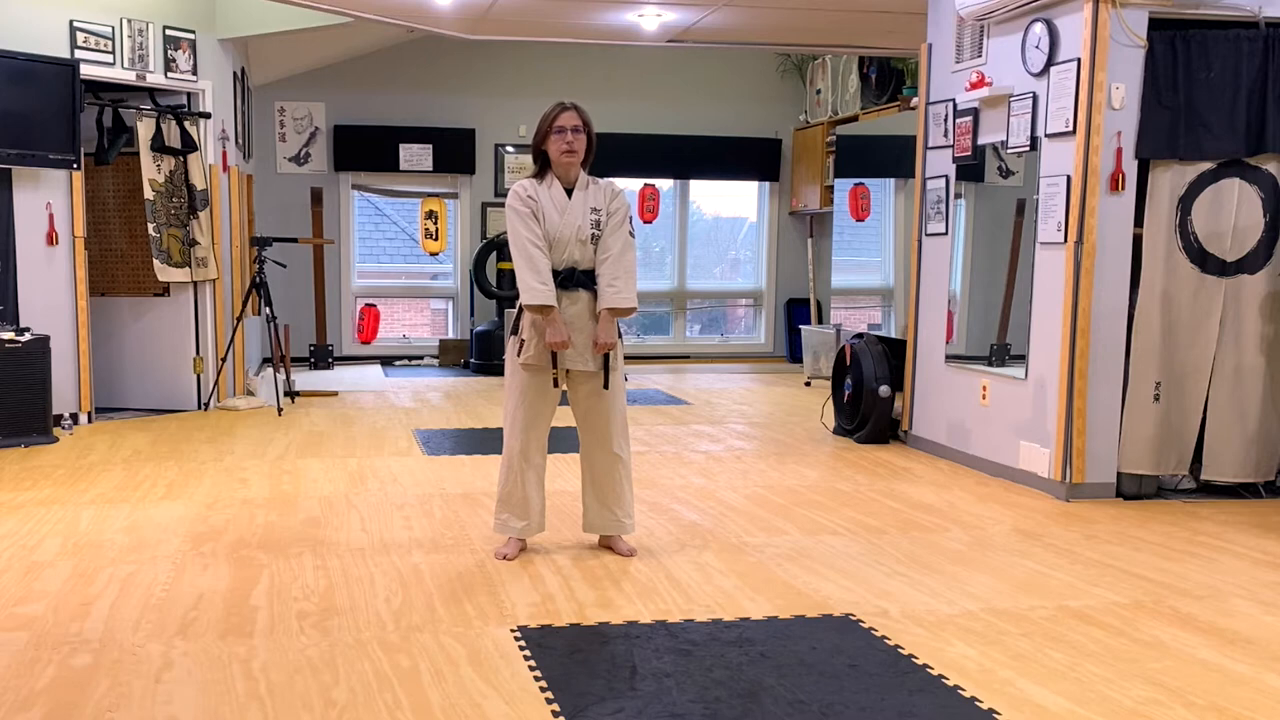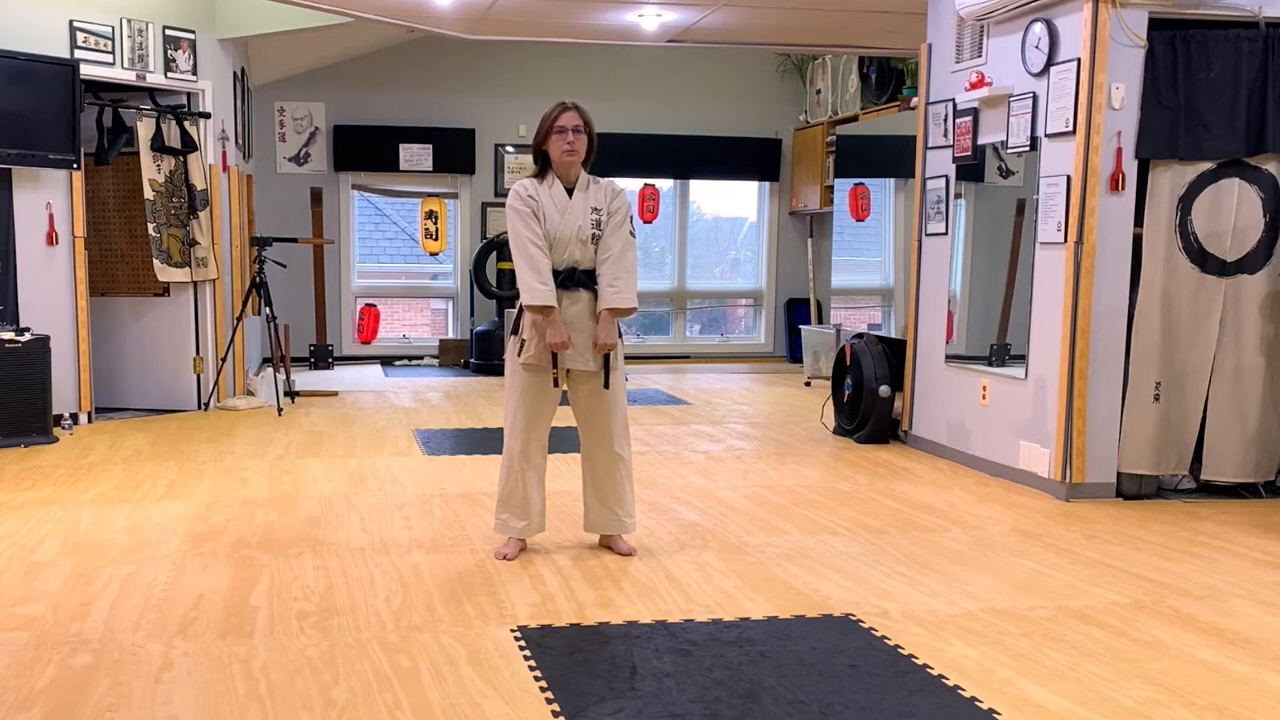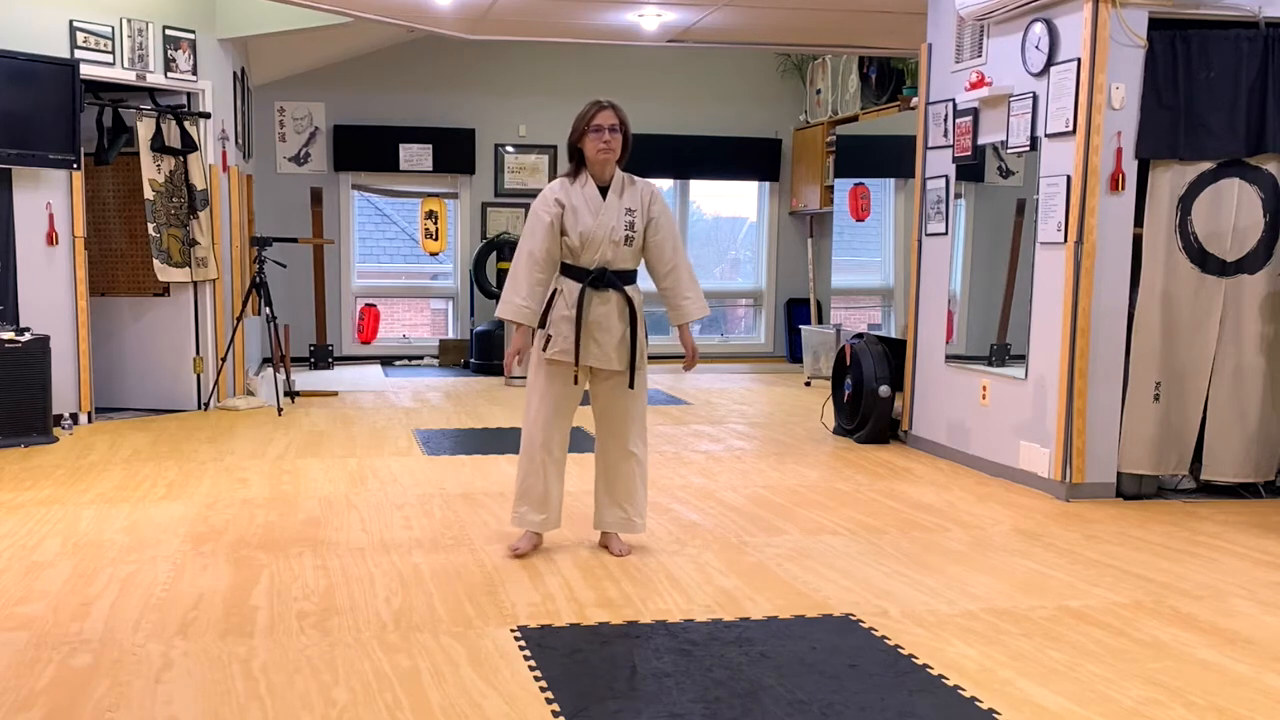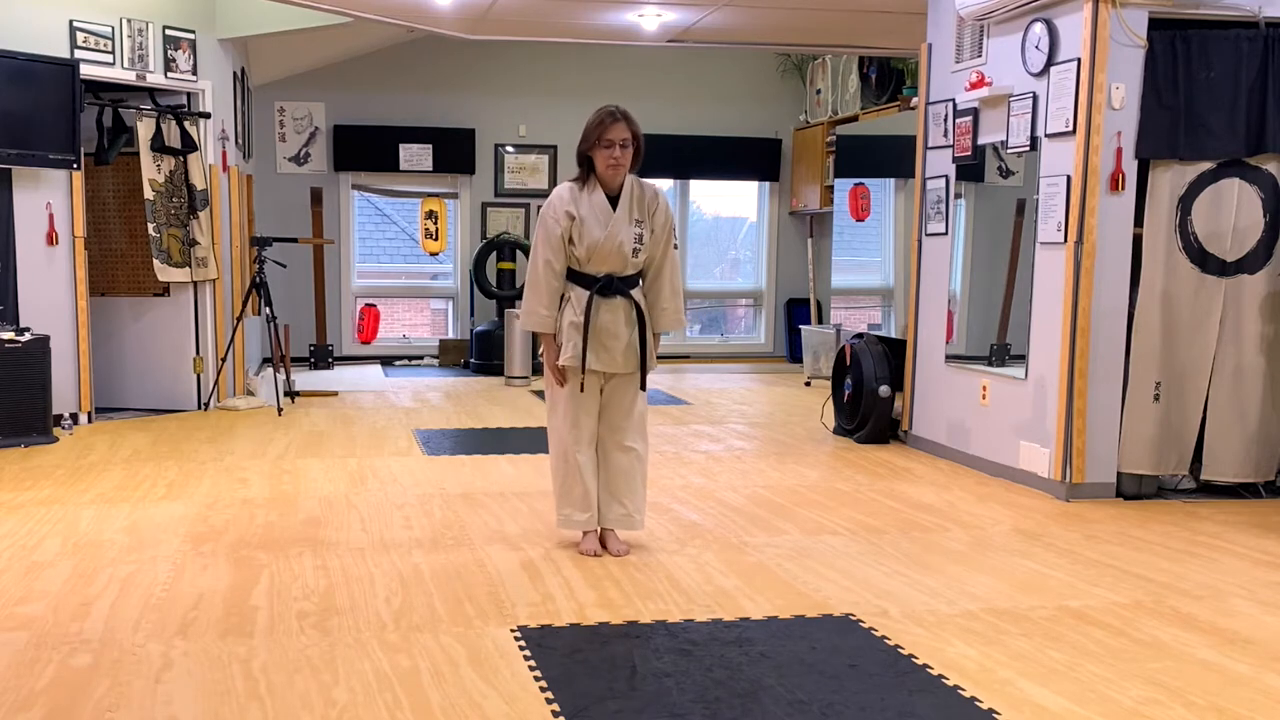
dt=0.7s
person 1, frame 1
left shoulder: (610, 196)
right shoulder: (525, 194)
left elbow: (616, 261)
right elbow: (531, 261)
left wrist: (607, 323)
right wrist: (552, 321)
left hip: (595, 318)
right hip: (539, 319)
left knee: (606, 430)
right knee: (525, 430)
left ankle: (609, 528)
right ankle: (517, 530)
person 1, frame 2
left shoulder: (610, 196)
right shoulder: (525, 194)
left elbow: (616, 261)
right elbow: (531, 261)
left wrist: (607, 322)
right wrist: (552, 322)
left hip: (595, 319)
right hip: (540, 320)
left knee: (607, 431)
right knee: (525, 431)
left ankle: (610, 528)
right ankle: (518, 529)
person 1, frame 3
left shoulder: (646, 196)
right shoulder: (557, 195)
left elbow: (670, 262)
right elbow: (533, 261)
left wrist: (684, 328)
right wrist: (521, 330)
left hip: (621, 320)
right hip: (566, 317)
left knee: (623, 432)
right knee: (545, 427)
left ankle: (612, 526)
right ankle: (535, 525)
person 1, frame 4
left shoulder: (653, 202)
right shoulder: (564, 201)
left elbow: (661, 272)
right elbow: (547, 272)
left wrist: (655, 335)
right wrist: (548, 337)
left hip: (628, 324)
right hip: (576, 323)
left knee: (625, 431)
right knee: (574, 430)
left ankle: (611, 525)
right ankle: (586, 525)
